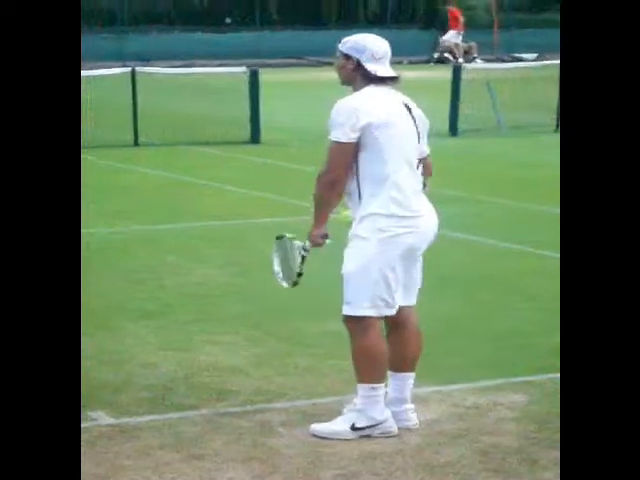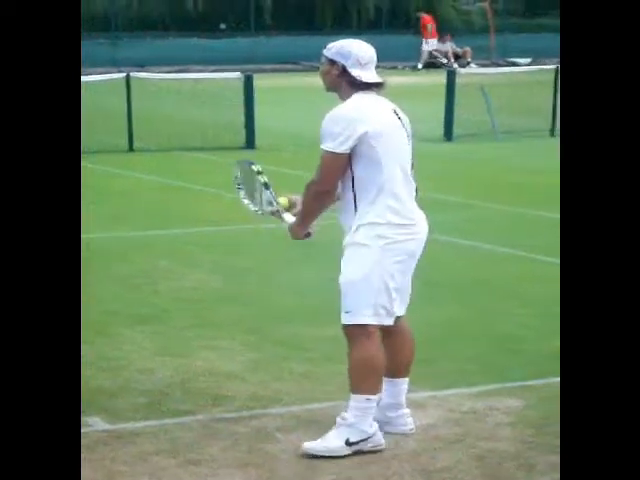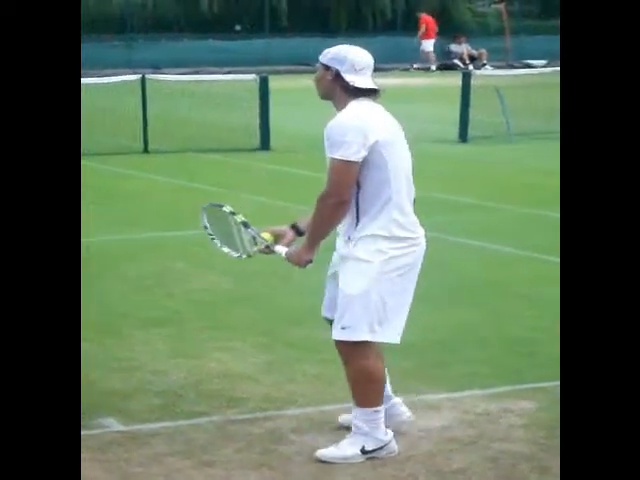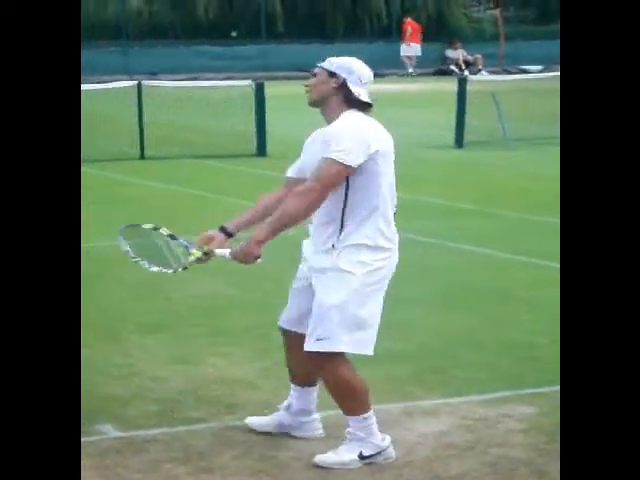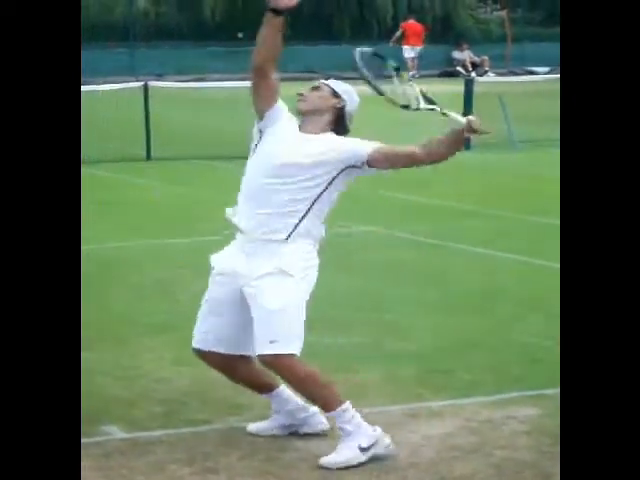
dt=0.5s
person 1, frame 1
left shoulder: (352, 106)
right shoulder: (408, 106)
left elbow: (334, 176)
left wrist: (319, 223)
left hip: (384, 226)
right hip: (415, 219)
left knee: (362, 317)
right knee: (401, 313)
left ankle: (372, 413)
right ankle: (398, 404)
person 1, frame 2
left shoulder: (344, 115)
right shoulder: (385, 109)
left elbow: (324, 184)
left wrist: (302, 221)
right wrist: (309, 206)
left hip: (378, 234)
right hip: (401, 227)
left knee: (361, 327)
right knee: (391, 321)
left ankle: (360, 428)
right ankle: (392, 409)
person 1, frame 3
left shoulder: (348, 123)
right shoulder: (370, 116)
left elbow: (336, 198)
left wrist: (308, 246)
right wrist: (297, 229)
left hip: (379, 247)
right hip: (375, 241)
left knee: (353, 340)
right knee: (359, 333)
left ankle: (373, 435)
right ankle: (385, 405)
person 1, frame 4
left shoulder: (358, 132)
right shoulder: (320, 139)
left elbow: (314, 194)
right elbow: (281, 193)
left wrist: (260, 238)
right wrist: (226, 230)
left hip: (359, 258)
right hip: (324, 253)
left knee: (329, 351)
right knee: (296, 332)
left ankle: (368, 440)
right ankle: (300, 413)
person 1, frame 5
left shoulder: (344, 150)
right shoulder: (276, 125)
left elbow: (420, 154)
right elbow: (264, 70)
left wrist: (457, 135)
left hip: (284, 265)
right hip: (238, 257)
left knee: (277, 357)
right knee: (213, 349)
left ankle: (362, 434)
right ankle: (294, 412)
